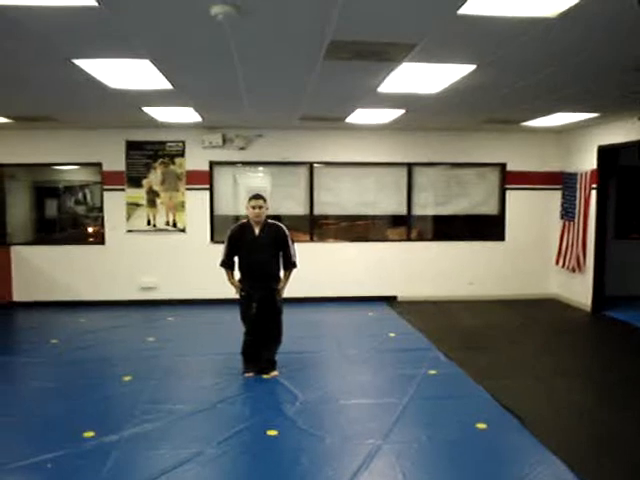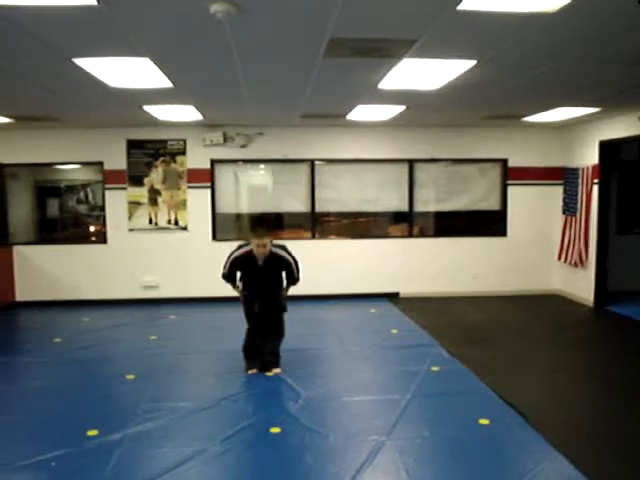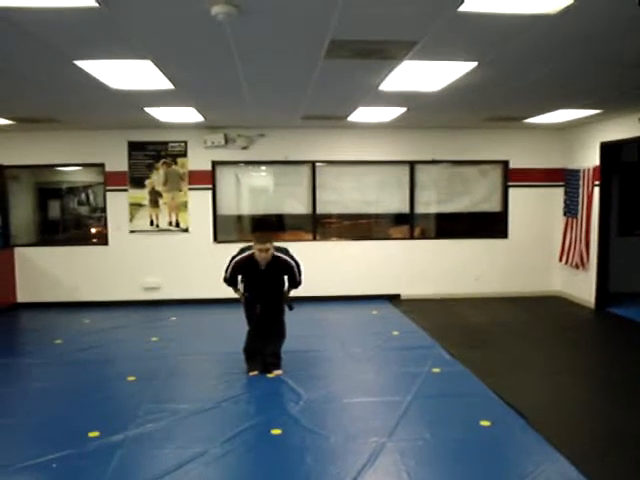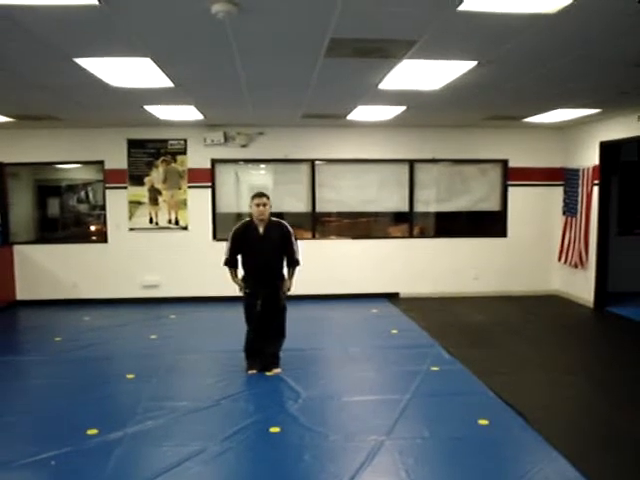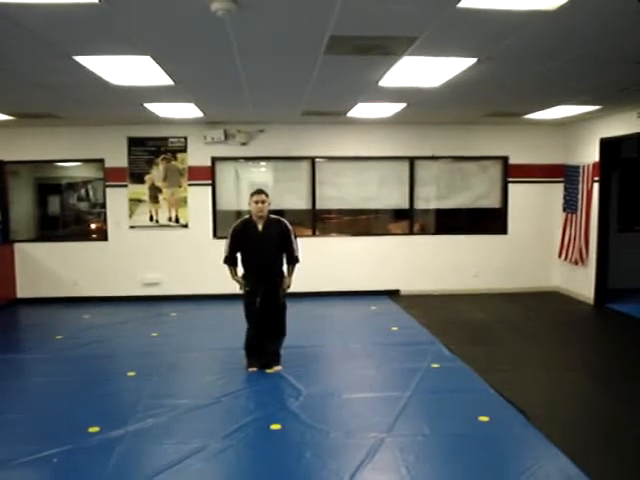
dt=0.5s
person 1, frame 1
left shoulder: (279, 230)
right shoulder: (237, 231)
left elbow: (289, 259)
right elbow: (227, 259)
left wrist: (283, 283)
right wrist: (233, 282)
left hip: (272, 289)
right hip: (248, 289)
left knee: (272, 329)
right knee: (251, 328)
left ankle: (268, 365)
right ankle: (250, 365)
person 1, frame 2
left shoulder: (282, 256)
right shoulder: (239, 256)
left elbow: (294, 275)
right elbow: (227, 274)
left wrist: (284, 291)
right wrist: (238, 289)
left hip: (273, 293)
right hip: (250, 293)
left knee: (275, 326)
right knee: (254, 326)
left ankle: (271, 362)
right ankle: (252, 363)
person 1, frame 3
left shoulder: (285, 259)
right shoulder: (241, 259)
left elbow: (295, 278)
right elbow: (229, 277)
left wrist: (287, 293)
right wrist: (239, 292)
left hip: (275, 295)
right hip: (252, 295)
left knee: (277, 328)
right knee: (255, 328)
left ankle: (272, 364)
right ankle: (253, 364)
person 1, frame 4
left shoulder: (282, 228)
right shoulder: (241, 230)
left elbow: (292, 256)
right elbow: (231, 256)
left wrist: (289, 280)
right wrist: (236, 280)
left hip: (276, 286)
right hip: (252, 287)
left knee: (276, 326)
right knee: (254, 326)
left ankle: (272, 362)
right ankle: (253, 362)
person 1, frame 5
left shoulder: (281, 225)
right shoulder: (240, 227)
left elbow: (292, 252)
right elbow: (230, 254)
left wrist: (288, 277)
right wrist: (236, 277)
left hip: (275, 282)
right hip: (252, 283)
left knee: (276, 323)
right knee: (254, 323)
left ankle: (272, 359)
right ankle: (253, 360)
